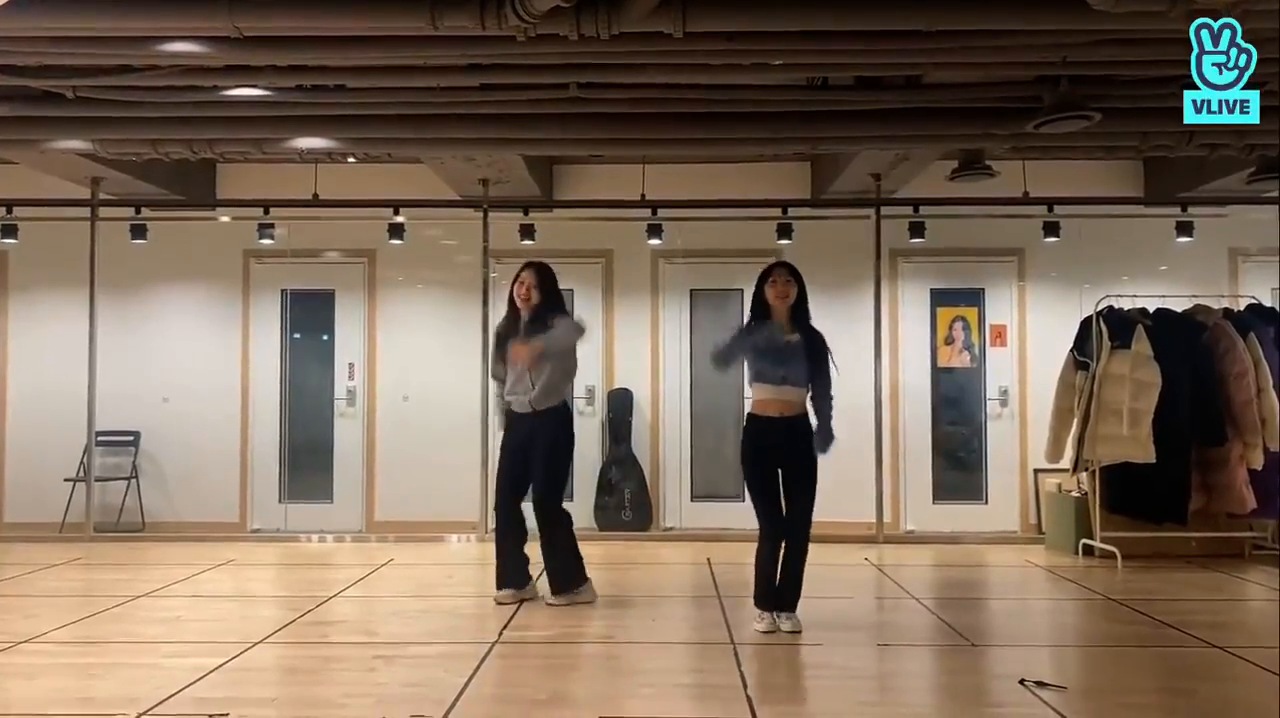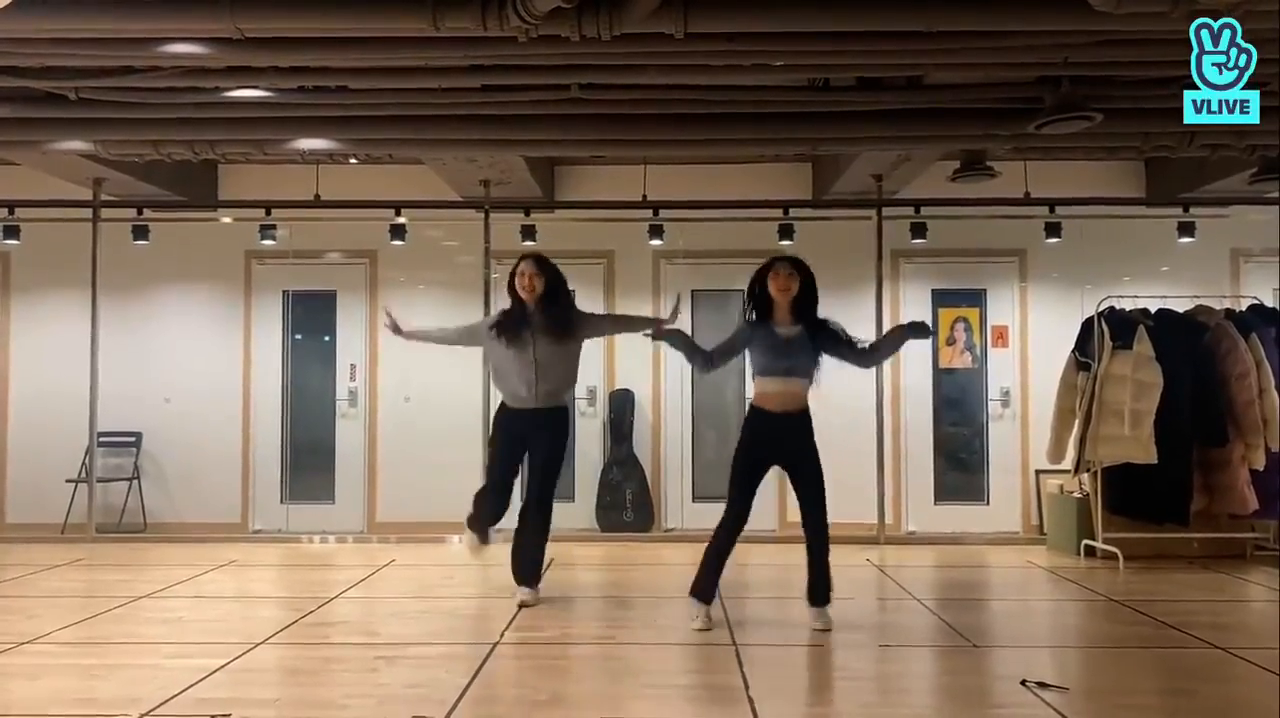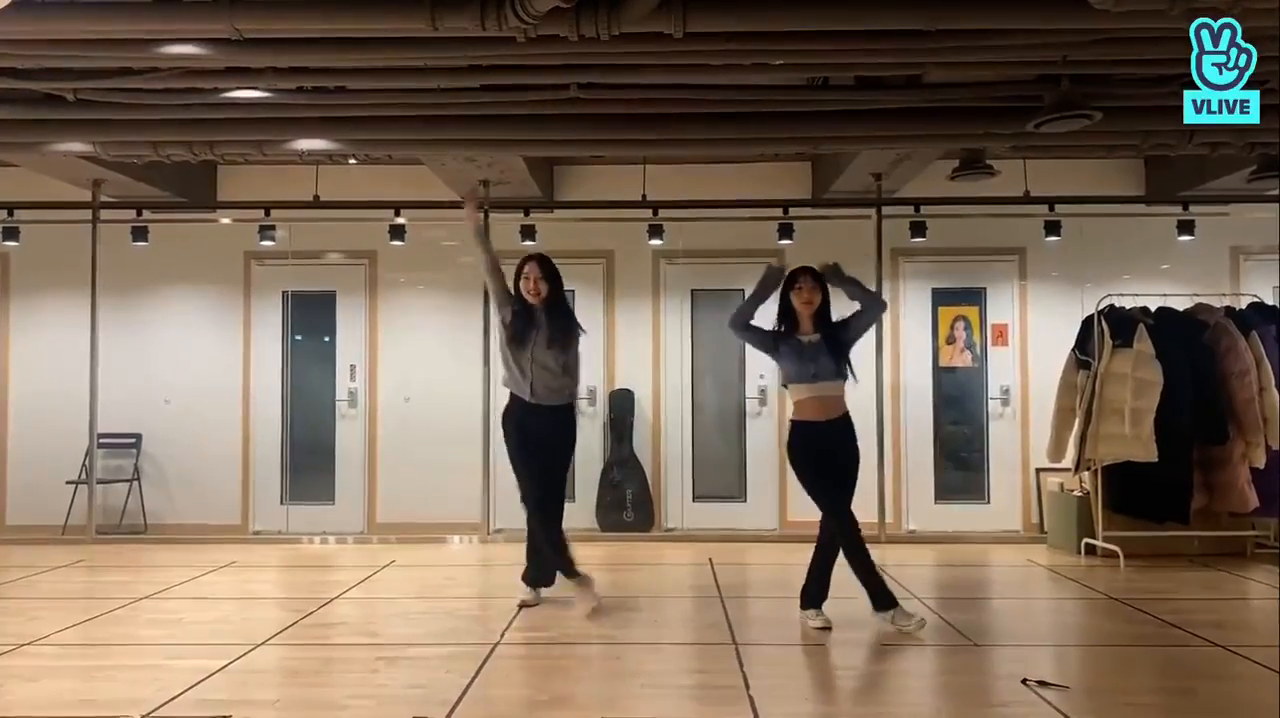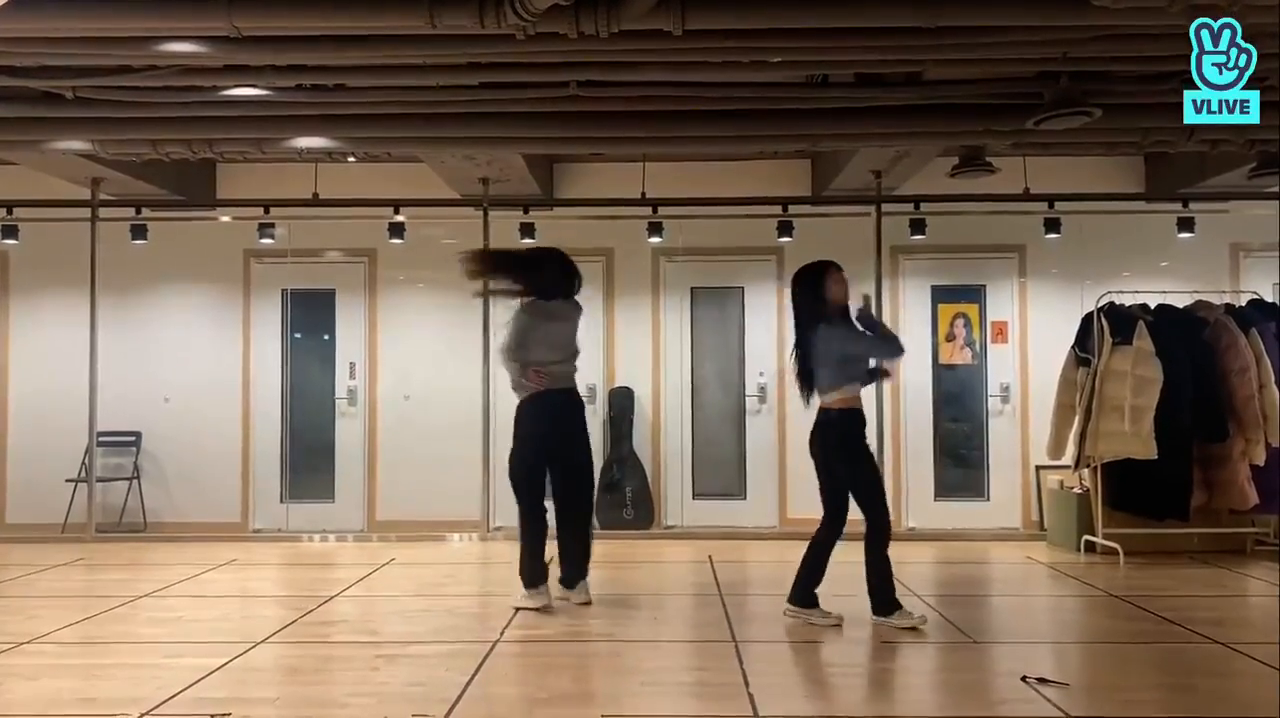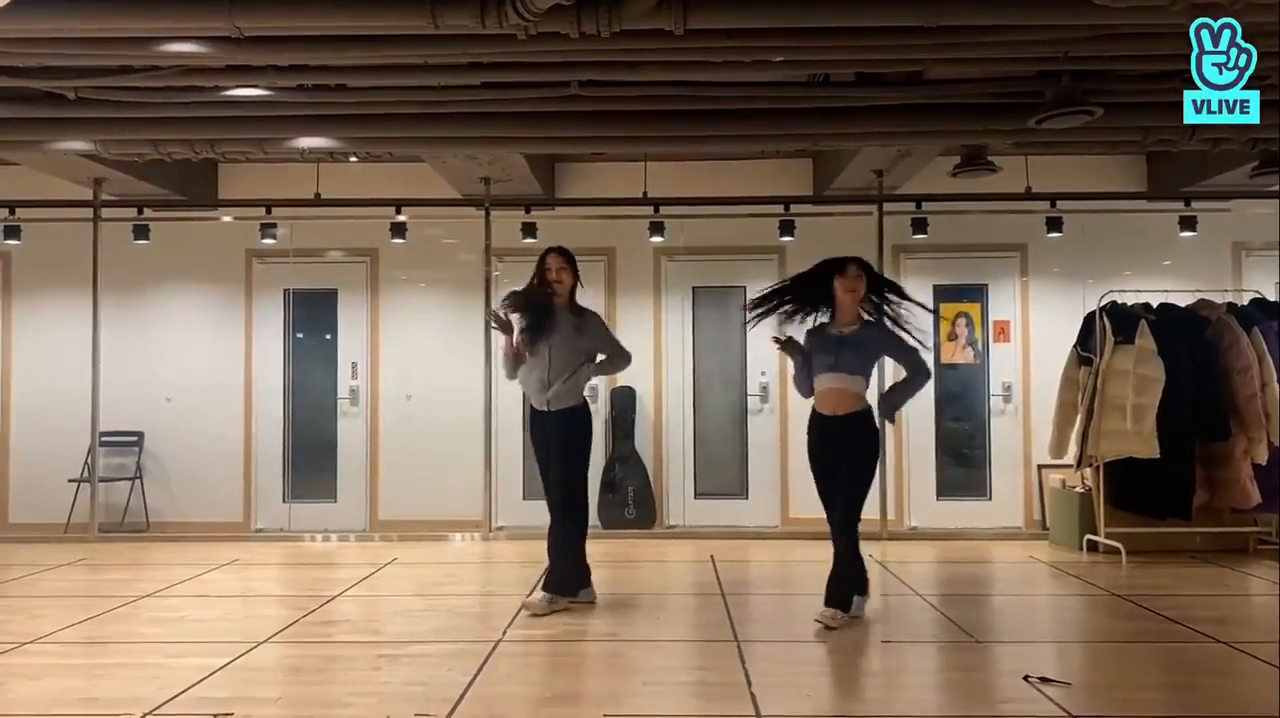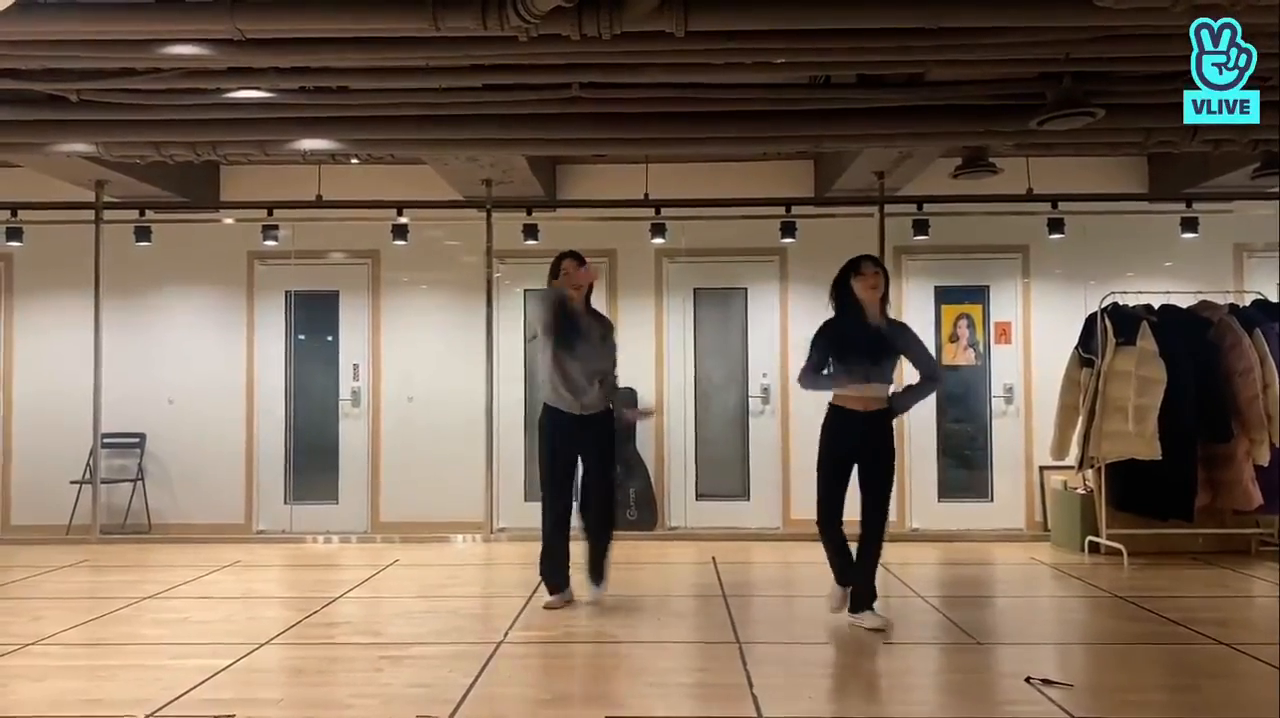
dt=0.5s
person 1, frame 1
left shoulder: (812, 340)
right shoulder: (752, 335)
left elbow: (821, 394)
right elbow: (720, 360)
left wrist: (825, 428)
right wrist: (760, 335)
left hip: (798, 436)
right hip: (759, 435)
left knee: (799, 528)
right knee: (772, 527)
left ankle: (786, 605)
right ankle: (764, 605)
person 1, frame 2
left shoulder: (817, 330)
right shoulder: (752, 329)
left elbow: (864, 358)
right elbow: (708, 362)
left wrist: (898, 336)
right wrist: (678, 339)
left hip: (797, 429)
right hip: (759, 426)
left knee: (816, 521)
right knee: (734, 518)
left ankle: (818, 603)
right ankle: (702, 599)
person 1, frame 3
left shoulder: (839, 334)
right shoulder: (779, 342)
left elbow: (876, 306)
right elbow: (737, 324)
left wrist: (842, 281)
right wrist: (766, 287)
left hip: (842, 434)
right hip: (804, 438)
left knee: (833, 523)
right knee: (844, 522)
left ankle: (811, 603)
right ankle: (885, 604)
person 1, frame 4
left shoulder: (822, 334)
right shoulder: (833, 333)
right elbow: (893, 350)
left wrist: (873, 372)
right wrist: (868, 317)
left hip: (834, 431)
right hip: (839, 432)
left knee: (834, 518)
right knee: (878, 517)
left ankle: (802, 599)
right ankle: (885, 606)
person 1, frame 5
left shoulder: (877, 332)
right shoulder: (815, 334)
left elbow: (920, 372)
right elbow: (805, 389)
left wrist: (890, 402)
right wrist: (796, 357)
left hip: (859, 428)
right hip: (822, 429)
left knee: (847, 518)
right knee: (838, 518)
left ankle: (837, 601)
right ankle: (854, 591)
person 1, frame 6
left shoulder: (897, 332)
right shoulder: (834, 330)
left elbow: (932, 376)
right elbow: (806, 378)
left wrist: (900, 403)
right wrist: (838, 378)
left hip: (878, 429)
right hip: (839, 425)
left knee: (874, 519)
right knee: (827, 516)
left ankle: (861, 603)
right ankle: (845, 580)
person 2, frame 1
left shoulder: (554, 324)
right shoulder: (505, 330)
left elbow: (576, 331)
left wrist: (534, 345)
right wrist: (504, 406)
left hip: (552, 422)
right hip: (517, 424)
left knee: (546, 502)
right knee: (505, 503)
left ankle: (573, 584)
right ankle: (517, 582)
person 2, frame 2
left shoulder: (566, 319)
right shoulder: (500, 323)
left elbow: (610, 323)
right elbow: (458, 334)
left wrist: (660, 323)
right wrist: (408, 334)
left hip: (552, 418)
right hip: (512, 416)
left knee: (538, 499)
right knee: (497, 490)
left ankle: (527, 582)
right ankle: (478, 525)
person 2, frame 3
left shoulder: (565, 326)
right shoulder: (509, 314)
right elbow: (491, 271)
left wrist: (568, 409)
right wrist: (476, 224)
left hip: (559, 419)
right hip: (521, 415)
left knee: (549, 500)
right knee: (537, 497)
left ankle: (534, 580)
right ankle: (573, 577)
person 2, frame 4
left shoulder: (528, 312)
right shoulder: (569, 310)
left elbow: (508, 353)
left wrist: (523, 375)
left hip: (534, 410)
right hip: (568, 408)
left knee: (532, 499)
right knee: (573, 497)
left ankle: (536, 587)
right ankle: (575, 582)
person 2, frame 5
left shoulder: (587, 321)
right shoulder: (528, 317)
left elbow: (621, 358)
right elbow: (511, 372)
left wrist: (585, 373)
right wrist: (508, 341)
left hip: (572, 417)
right hip: (539, 416)
left knee: (568, 502)
right knee: (561, 502)
left ankle: (559, 588)
right ankle: (577, 584)
person 2, frame 6
left shoulder: (602, 326)
right shoulder: (552, 318)
right elbow: (547, 299)
left wrist: (623, 410)
right wrist: (565, 292)
left hip: (598, 420)
right hip: (556, 420)
left knee: (598, 505)
right knee: (555, 505)
left ankle: (597, 577)
right ankle: (557, 585)
